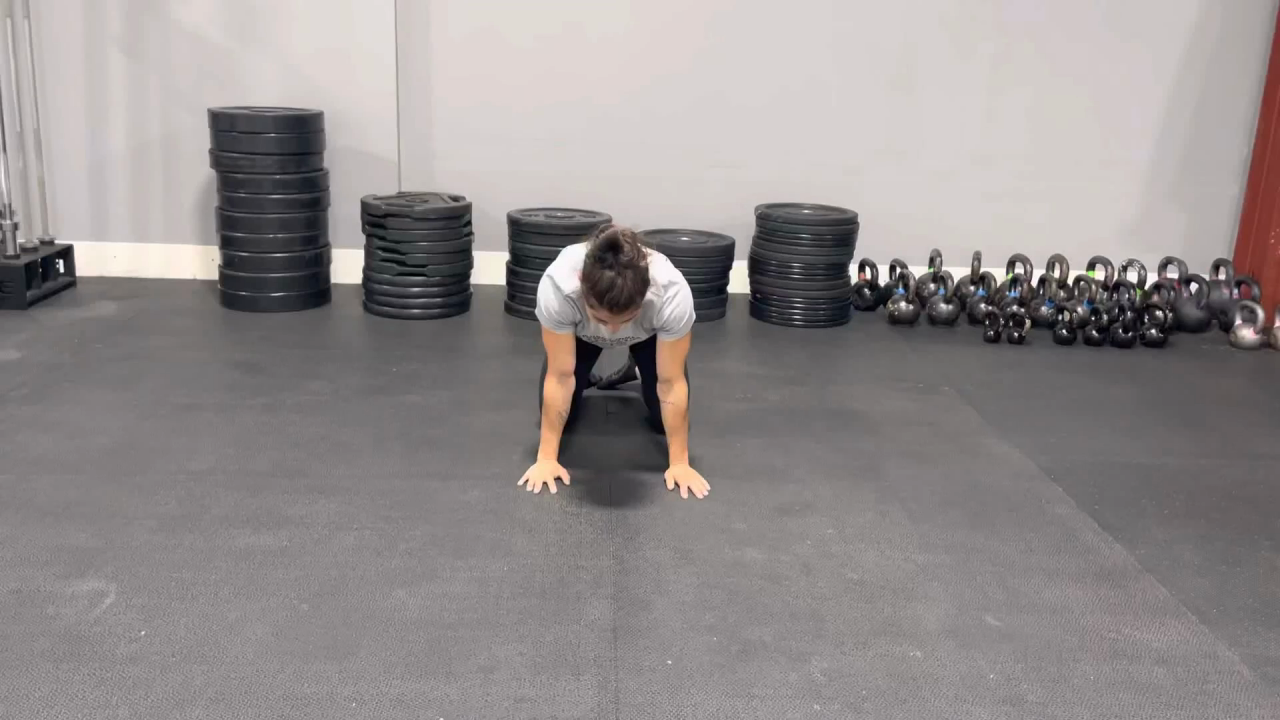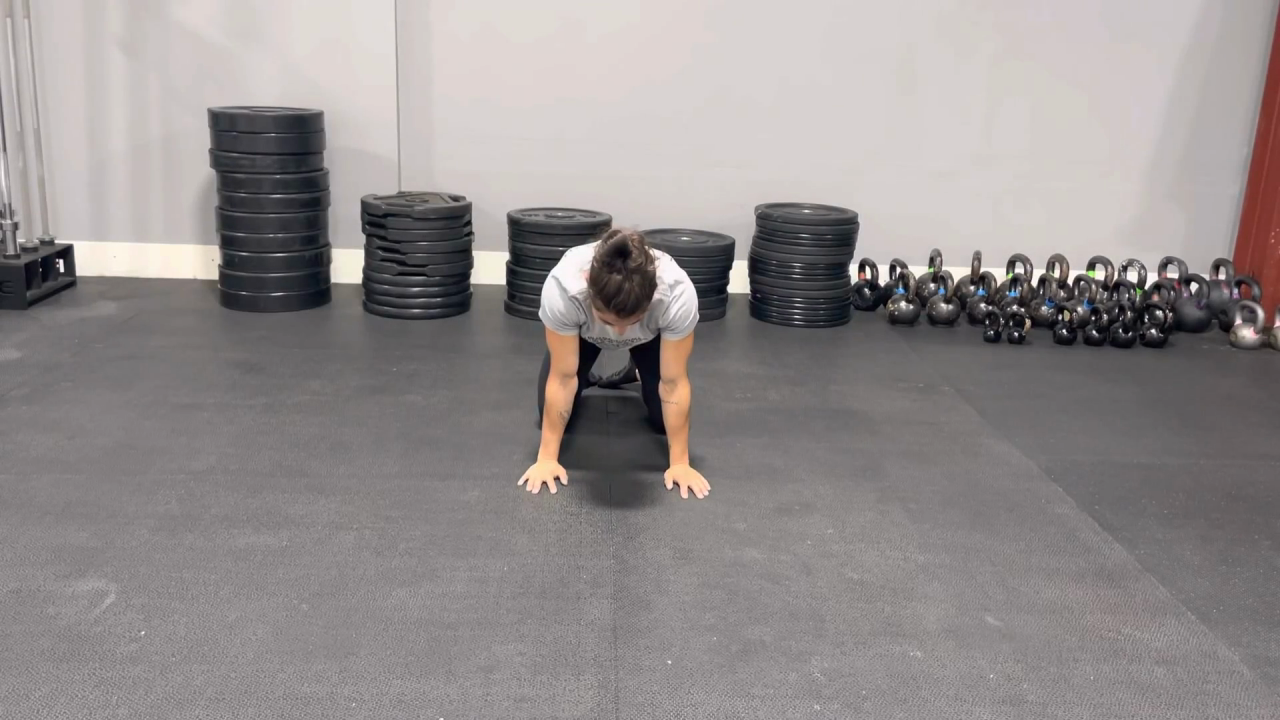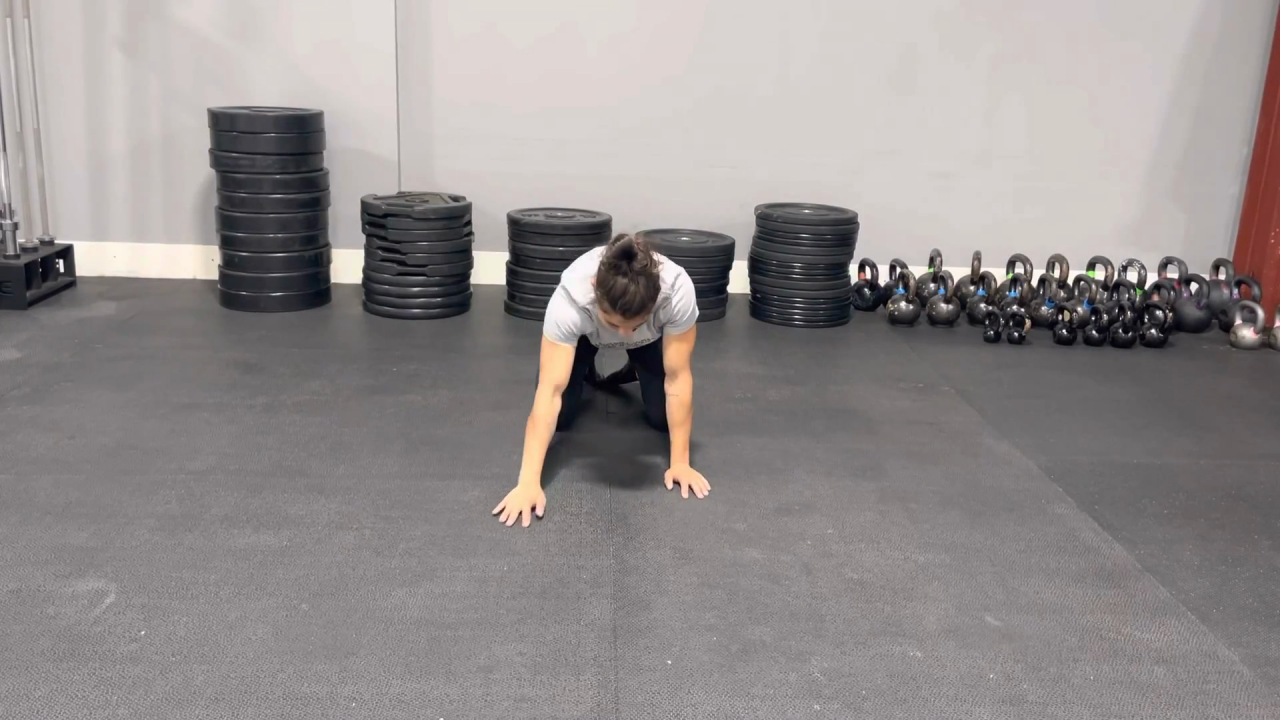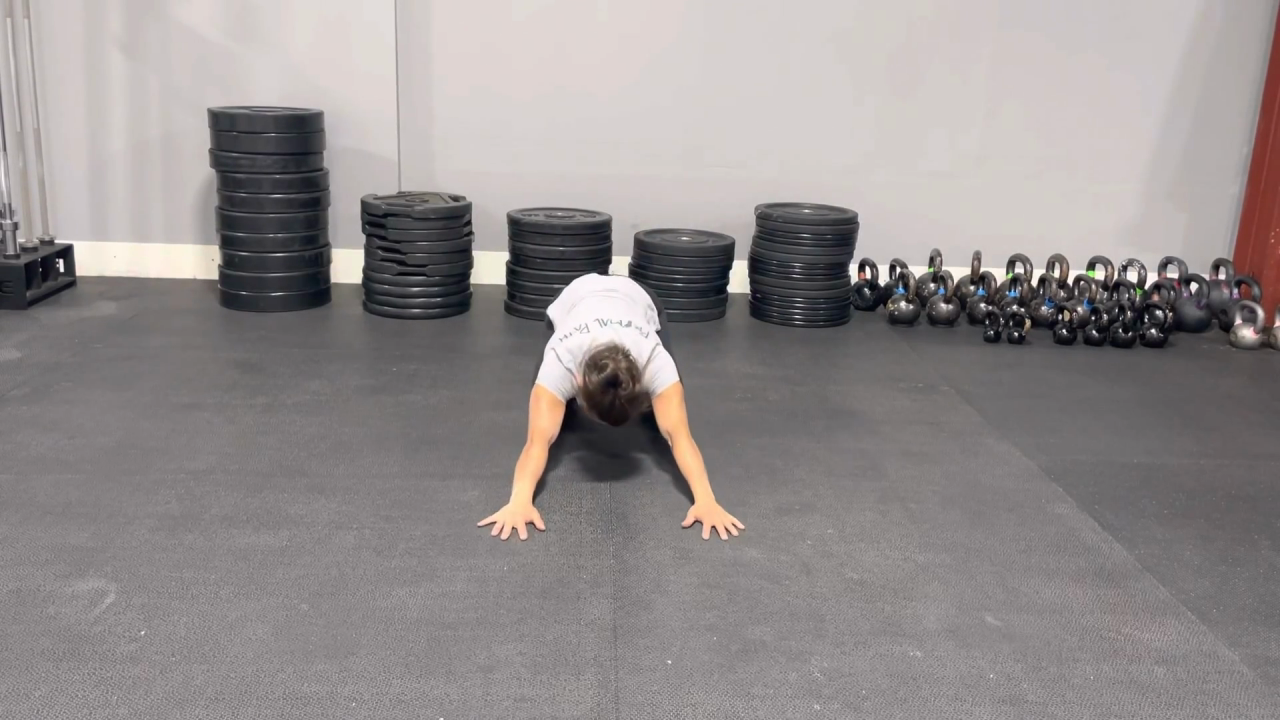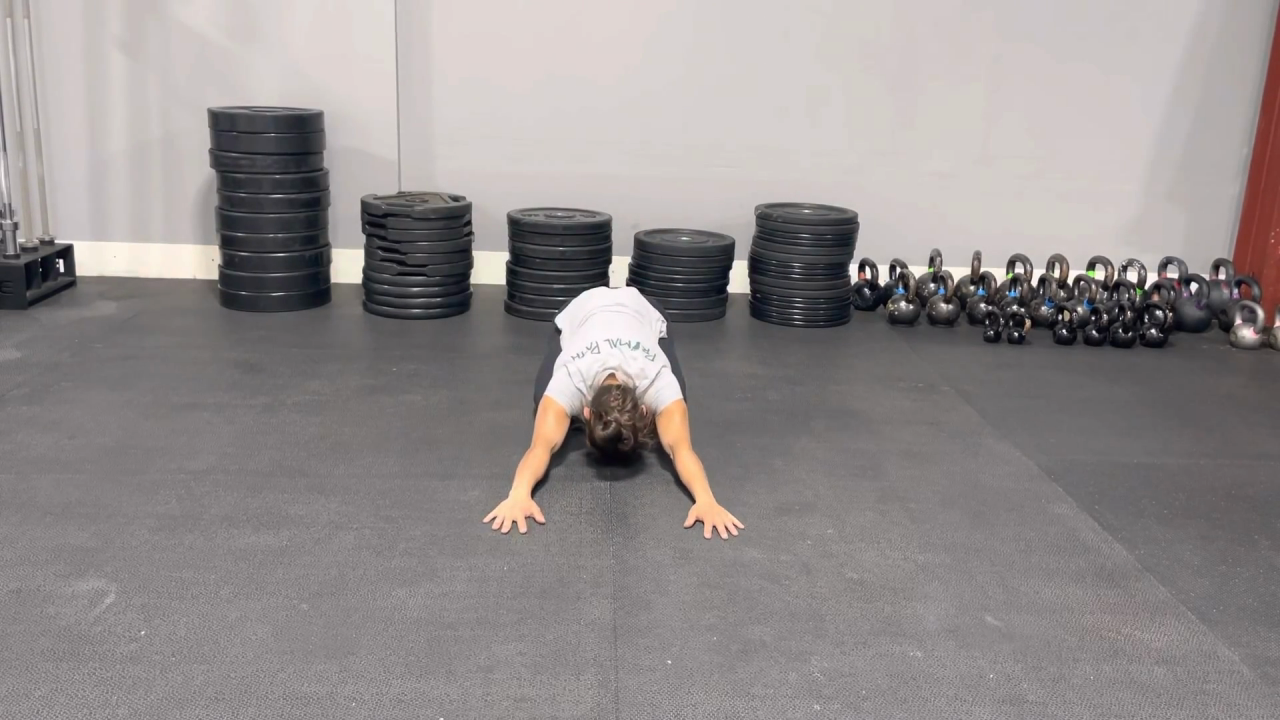
dt=1s
person 1, frame 1
left shoulder: (672, 292)
right shoulder: (557, 286)
left elbow: (671, 382)
right elbow: (560, 376)
left wrist: (679, 462)
right wrist: (547, 458)
left hip: (648, 335)
right hip: (581, 333)
left knee: (663, 419)
right knee: (561, 415)
left ankle: (641, 373)
right ankle: (587, 380)
person 1, frame 2
left shoulder: (678, 293)
right shoulder: (562, 288)
left elbow: (674, 382)
right elbow: (562, 377)
left wrist: (680, 463)
right wrist: (547, 458)
right hip: (583, 331)
left knee: (664, 419)
right knee: (553, 414)
left ankle: (640, 372)
right ankle: (586, 379)
person 1, frame 3
left shoulder: (677, 290)
right shoulder: (570, 297)
left elbow: (677, 378)
right elbow: (550, 391)
left wrist: (680, 463)
right wrist: (528, 482)
right hip: (584, 330)
left knee: (662, 417)
right knee: (558, 418)
left ankle: (637, 369)
right ankle: (585, 373)
person 1, frame 4
left shoulder: (653, 359)
right shoulder: (562, 360)
left elbow: (678, 435)
right elbow: (538, 441)
left wrist: (706, 500)
right wrist: (519, 502)
left knee: (665, 413)
right knee: (551, 413)
person 1, frame 5
left shoulder: (657, 382)
right shoulder: (571, 380)
left elbow: (680, 447)
right elbow: (542, 446)
left wrist: (706, 501)
right wrist: (518, 496)
left hip: (644, 312)
right hip: (579, 312)
left knee: (674, 409)
right knee: (546, 407)
